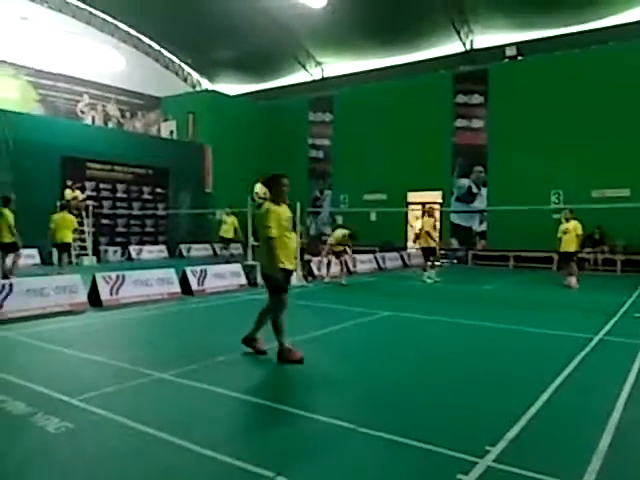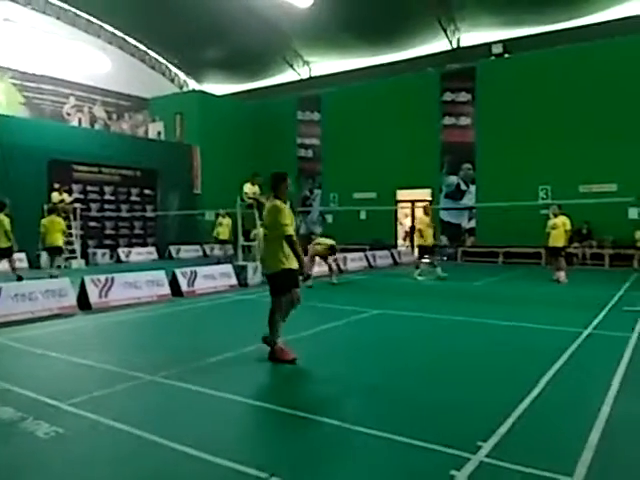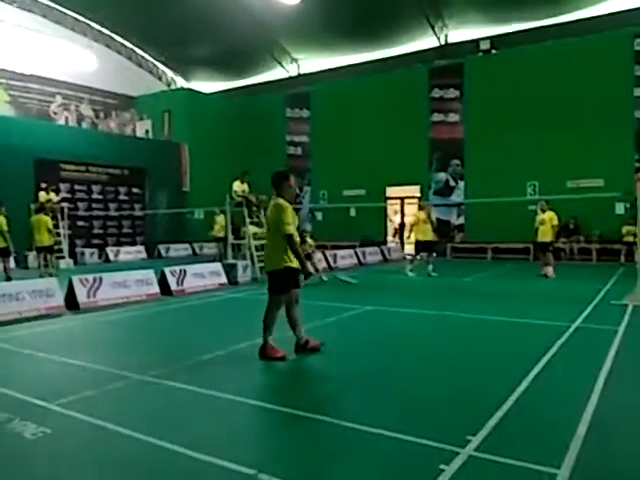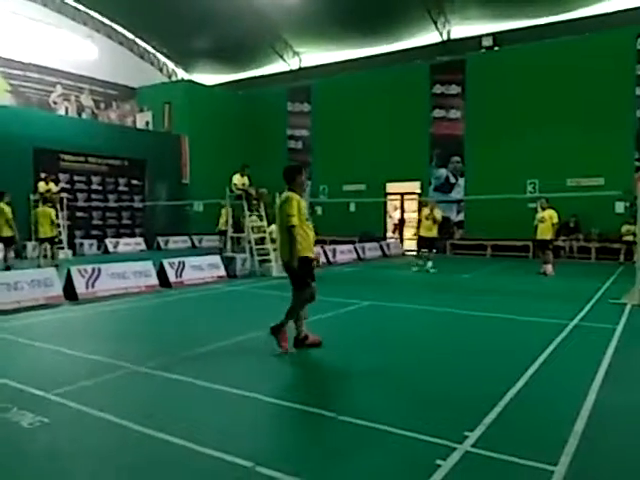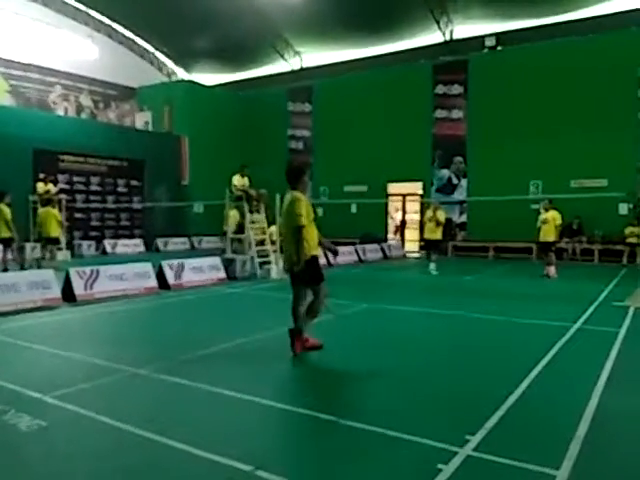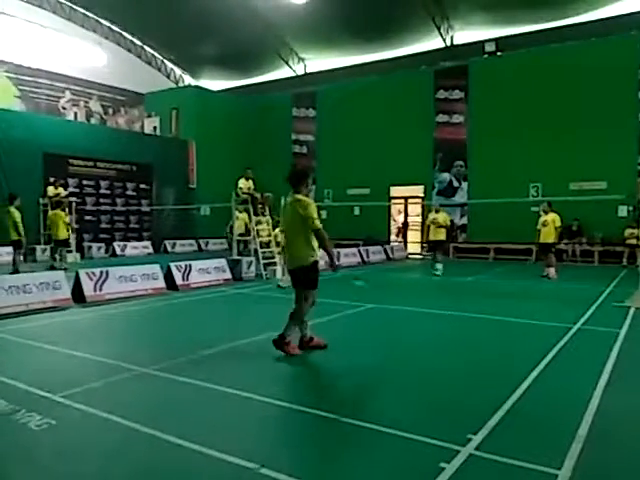
dt=0.3s
person 1, frame 1
left shoulder: (285, 208)
right shoulder: (270, 210)
right elbow: (270, 241)
left wrist: (290, 265)
right wrist: (275, 268)
left hip: (285, 265)
right hip: (276, 266)
left knee: (275, 304)
right knee: (280, 304)
left ankle: (252, 337)
right ankle: (283, 348)
person 1, frame 2
left shoulder: (274, 206)
right shoulder: (279, 208)
right elbow: (289, 239)
right wrist: (303, 264)
left hip: (285, 263)
right hip: (278, 264)
left knee: (293, 300)
right knee: (278, 305)
left ankle: (274, 337)
right ankle: (276, 347)
person 1, frame 3
left shoulder: (279, 205)
right shoulder: (282, 207)
right elbow: (290, 238)
right wrist: (305, 264)
left hip: (287, 263)
right hip: (281, 264)
left knee: (292, 301)
right knee: (276, 304)
left ankle: (301, 341)
right ankle: (266, 345)
person 1, frame 4
left shoulder: (297, 199)
right shoulder: (291, 199)
right elbow: (291, 231)
left wrist: (311, 254)
right wrist: (294, 259)
left hip: (303, 255)
right hip: (297, 256)
left knee: (301, 295)
right knee: (308, 295)
left ankle: (301, 335)
right ankle: (281, 327)
person 1, frame 5
left shoulder: (290, 199)
right shoulder: (299, 200)
right elbow: (300, 231)
left wrist: (326, 244)
right wrist: (300, 259)
left hip: (292, 258)
right hip: (304, 257)
left knee: (300, 297)
right knee: (320, 294)
left ankle: (301, 335)
right ankle: (300, 331)
person 1, frame 6
left shoulder: (288, 203)
right shoulder: (306, 203)
right elbow: (319, 232)
right wrist: (332, 256)
left hip: (292, 260)
right hip: (305, 259)
left knee: (301, 299)
right knee: (308, 301)
left ankle: (305, 338)
right ankle: (284, 338)
